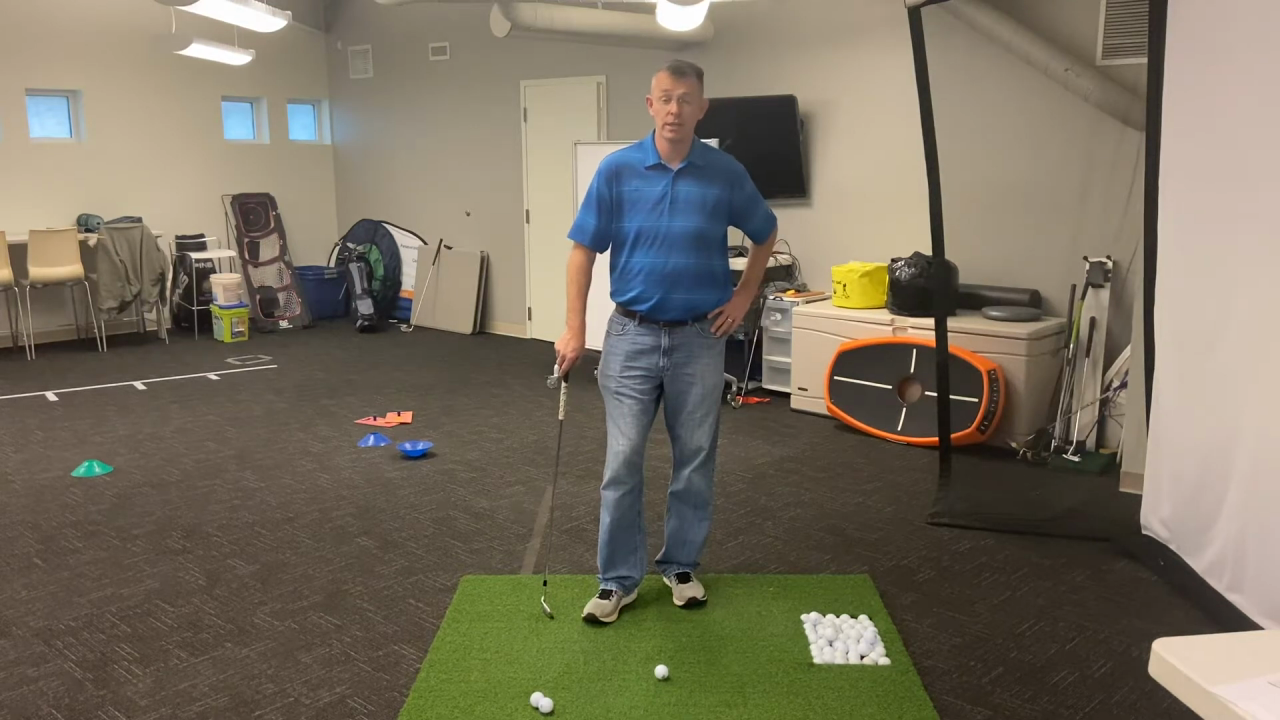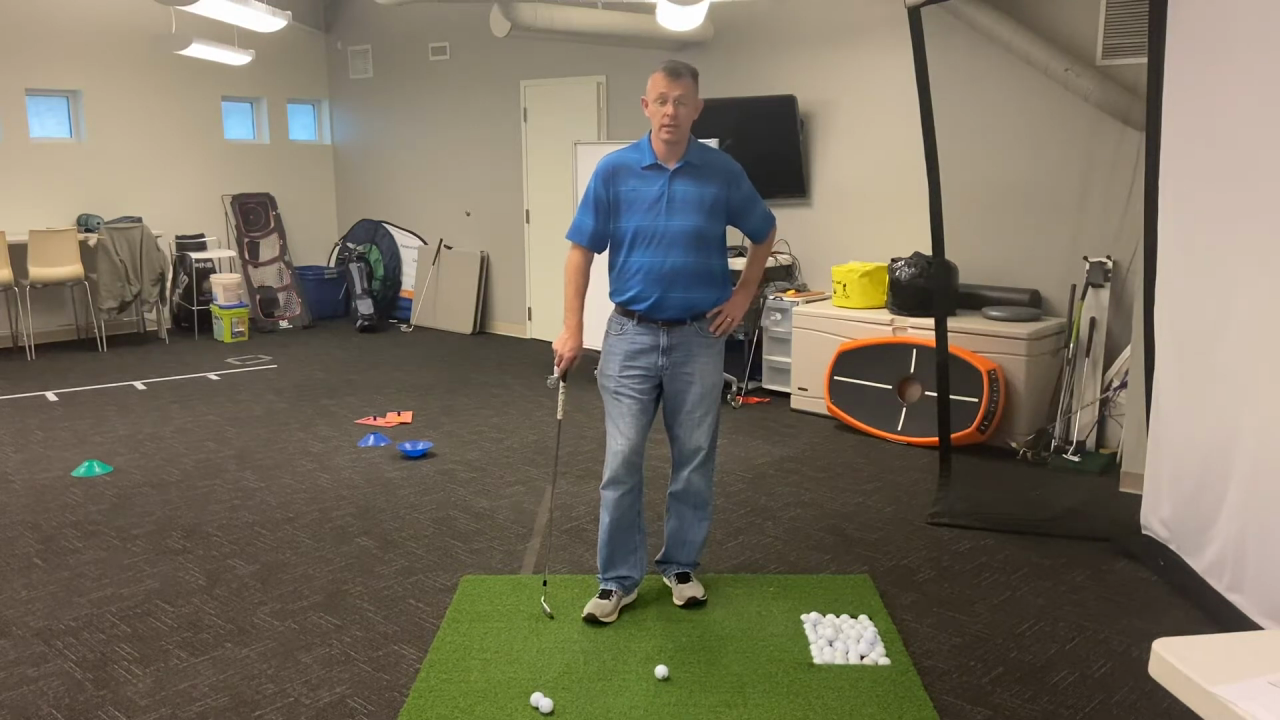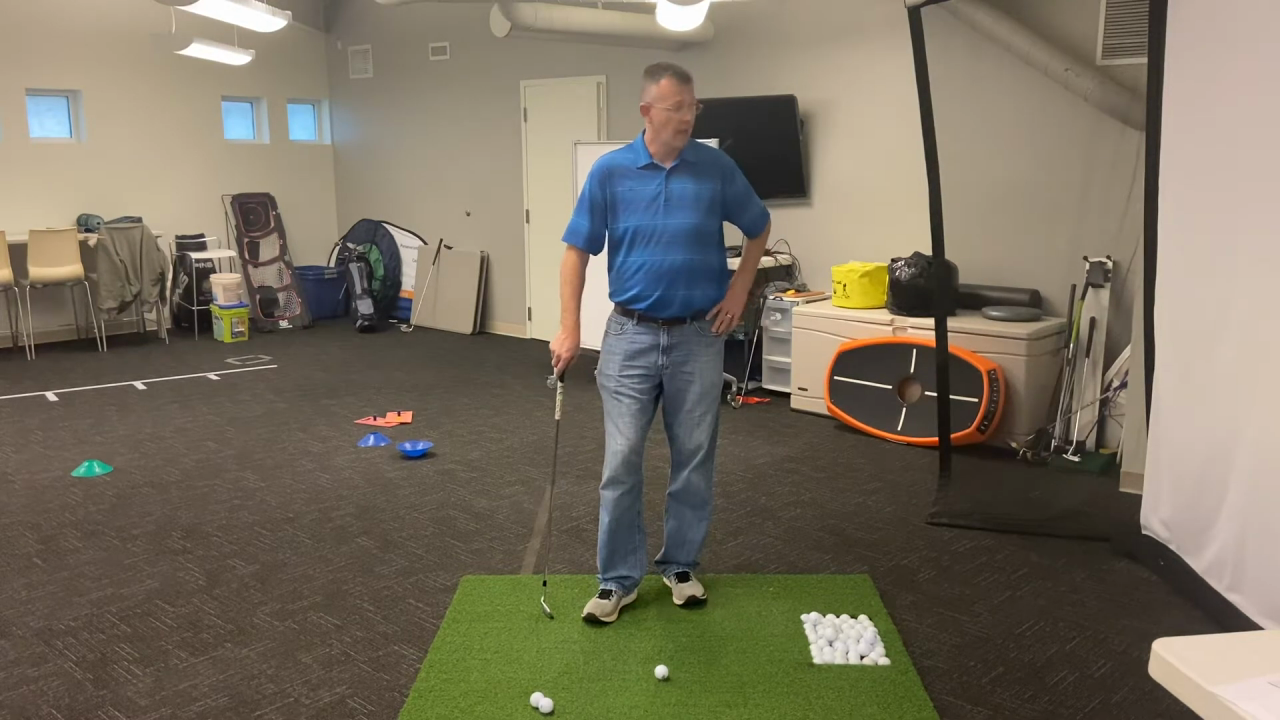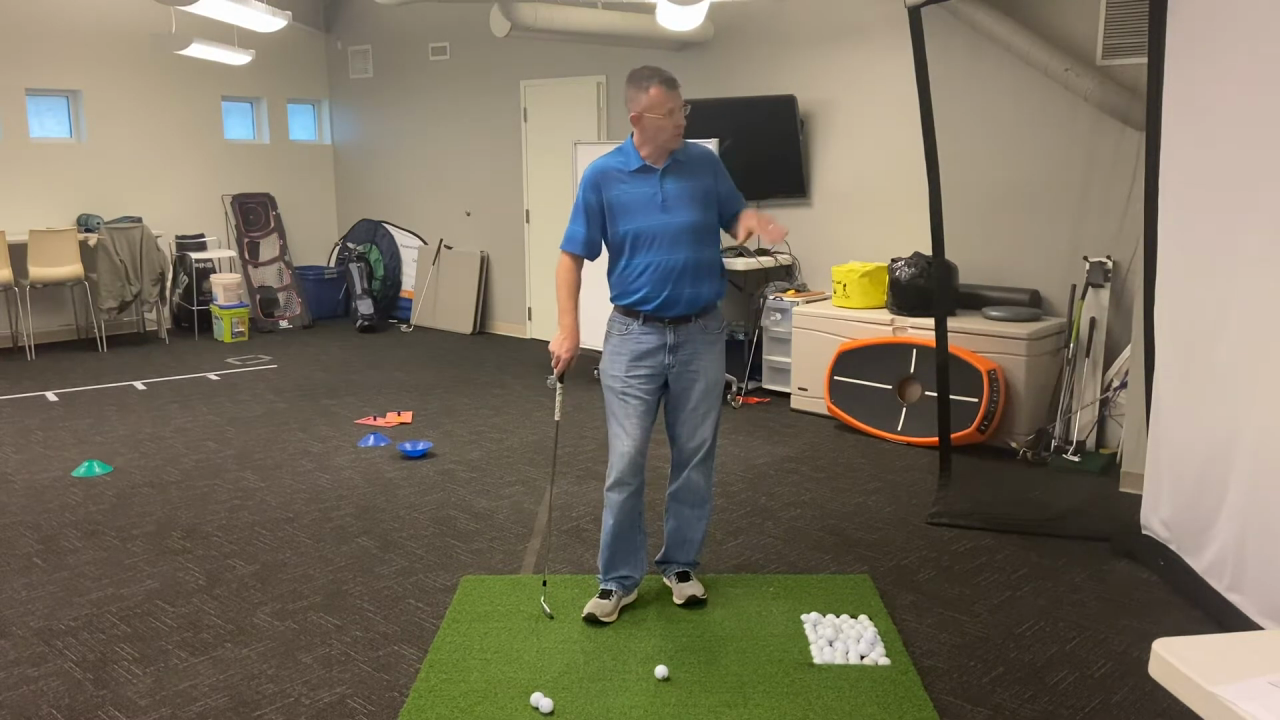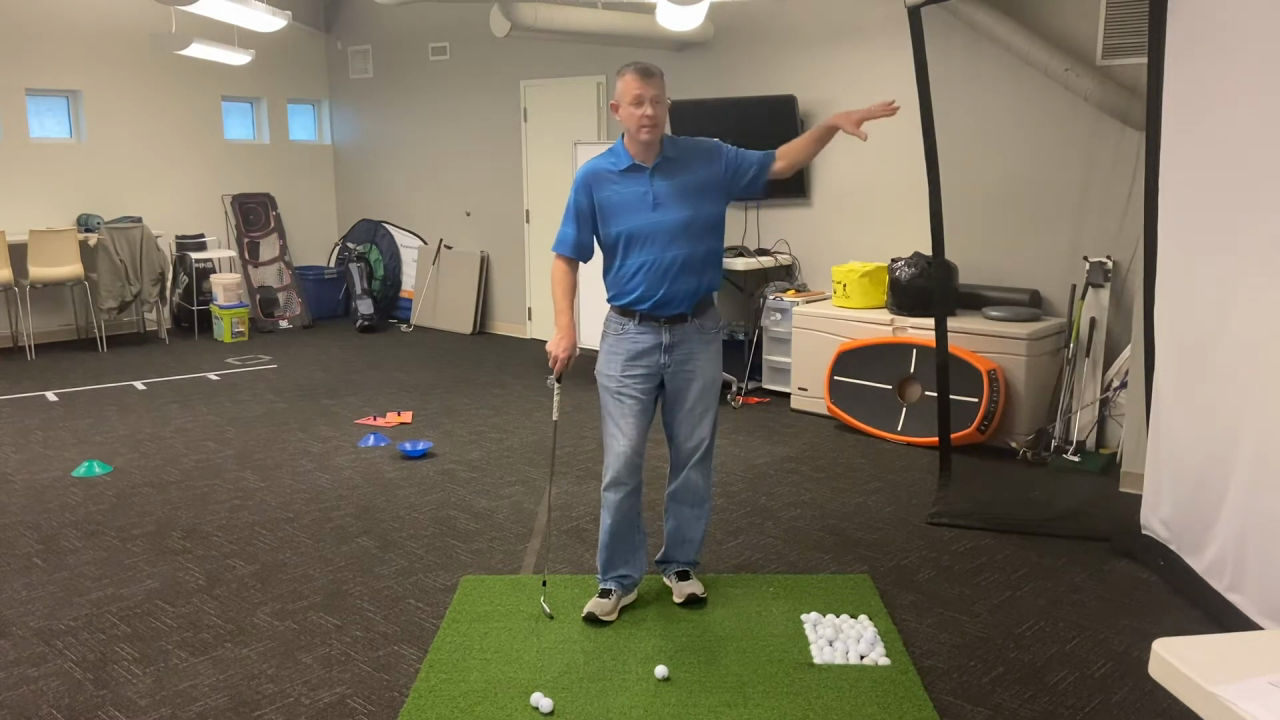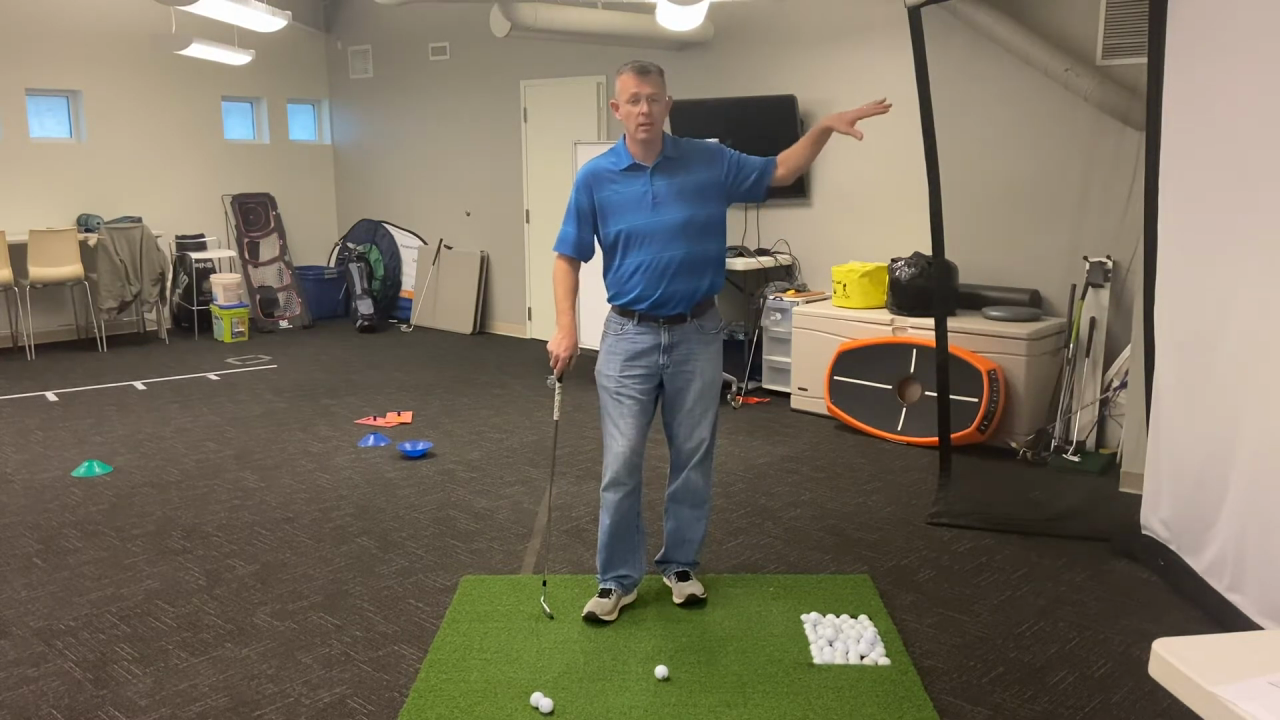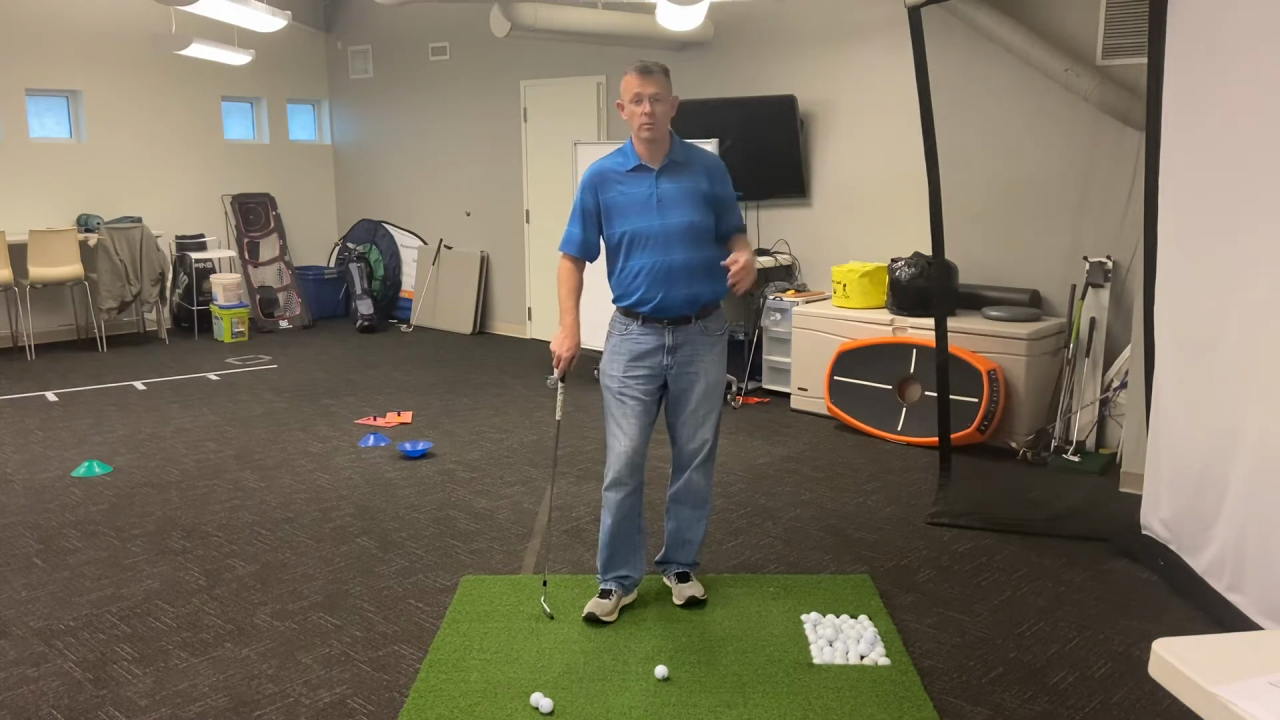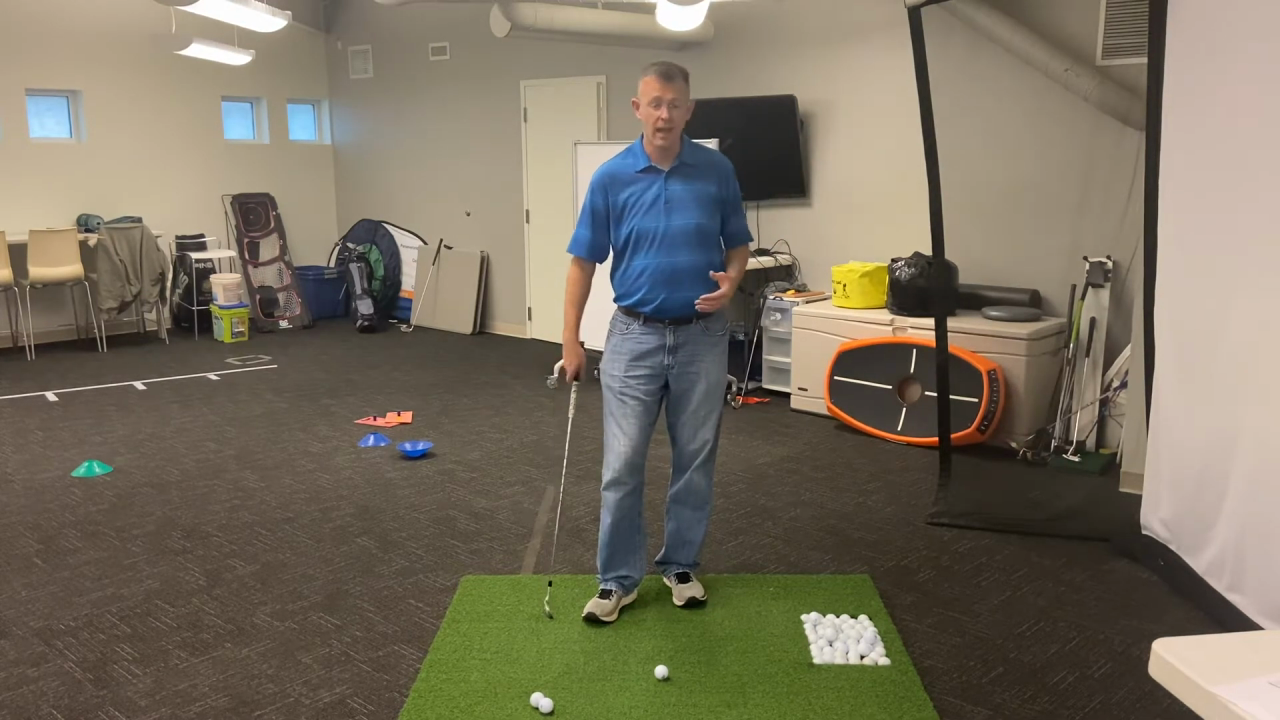
dt=0.4s
person 1, frame 1
left shoulder: (726, 173)
right shoulder: (617, 169)
left elbow: (765, 234)
right elbow: (584, 250)
left wrist: (744, 297)
right wrist: (574, 329)
left hip: (700, 338)
right hip: (632, 335)
left knee: (695, 461)
right knee: (623, 461)
left ankle: (681, 564)
right ankle: (618, 578)
person 1, frame 2
left shoulder: (723, 172)
right shoulder: (614, 170)
left elbow: (764, 232)
right elbow: (582, 250)
left wrist: (743, 295)
right wrist: (572, 328)
left hip: (699, 337)
right hip: (631, 335)
left knee: (694, 461)
right knee: (622, 461)
left ankle: (680, 564)
right ankle: (618, 578)
person 1, frame 3
left shoulder: (718, 168)
right shoulder: (609, 171)
left elbow: (759, 226)
right elbow: (578, 250)
left wrist: (739, 287)
right wrist: (569, 328)
left hip: (698, 335)
right hip: (631, 334)
left knee: (694, 459)
right knee: (622, 461)
left ankle: (680, 564)
right ankle: (618, 578)
person 1, frame 4
left shoulder: (706, 165)
right shoulder: (602, 176)
left elbow: (735, 217)
right elbow: (572, 256)
left wrist: (752, 218)
right wrist: (567, 329)
left hip: (701, 333)
right hip: (634, 334)
left knee: (695, 458)
right knee: (626, 461)
left ankle: (680, 563)
right ankle: (618, 578)
person 1, frame 5
left shoulder: (708, 159)
right shoulder: (594, 177)
left elbow: (778, 164)
right elbow: (566, 257)
left wrist: (829, 125)
right wrist: (564, 329)
left hip: (697, 331)
right hip: (630, 334)
left knee: (692, 457)
right knee: (622, 461)
left ankle: (680, 563)
right ankle: (617, 578)
person 1, frame 6
left shoulder: (710, 162)
right shoulder: (595, 177)
left elbow: (780, 172)
right elbow: (568, 256)
left wrist: (826, 126)
right wrist: (566, 328)
left hip: (697, 332)
right hip: (630, 334)
left knee: (693, 457)
right knee: (621, 462)
left ankle: (680, 563)
right ankle: (617, 577)
person 1, frame 7
left shoulder: (708, 168)
right shoulder: (600, 177)
left elbow: (731, 232)
right elbow: (573, 257)
left wrist: (743, 255)
right wrist: (568, 328)
left hip: (701, 334)
right hip: (634, 335)
left knee: (695, 459)
right knee: (623, 463)
left ankle: (681, 564)
right ankle: (617, 578)
person 1, frame 8
left shoulder: (718, 170)
right shoulder: (610, 177)
left elbow: (738, 243)
right elbow: (583, 261)
left wrist: (731, 281)
right wrist: (571, 340)
left hip: (702, 335)
right hip: (634, 335)
left knee: (695, 460)
right knee: (621, 464)
left ankle: (680, 565)
right ankle: (617, 578)
